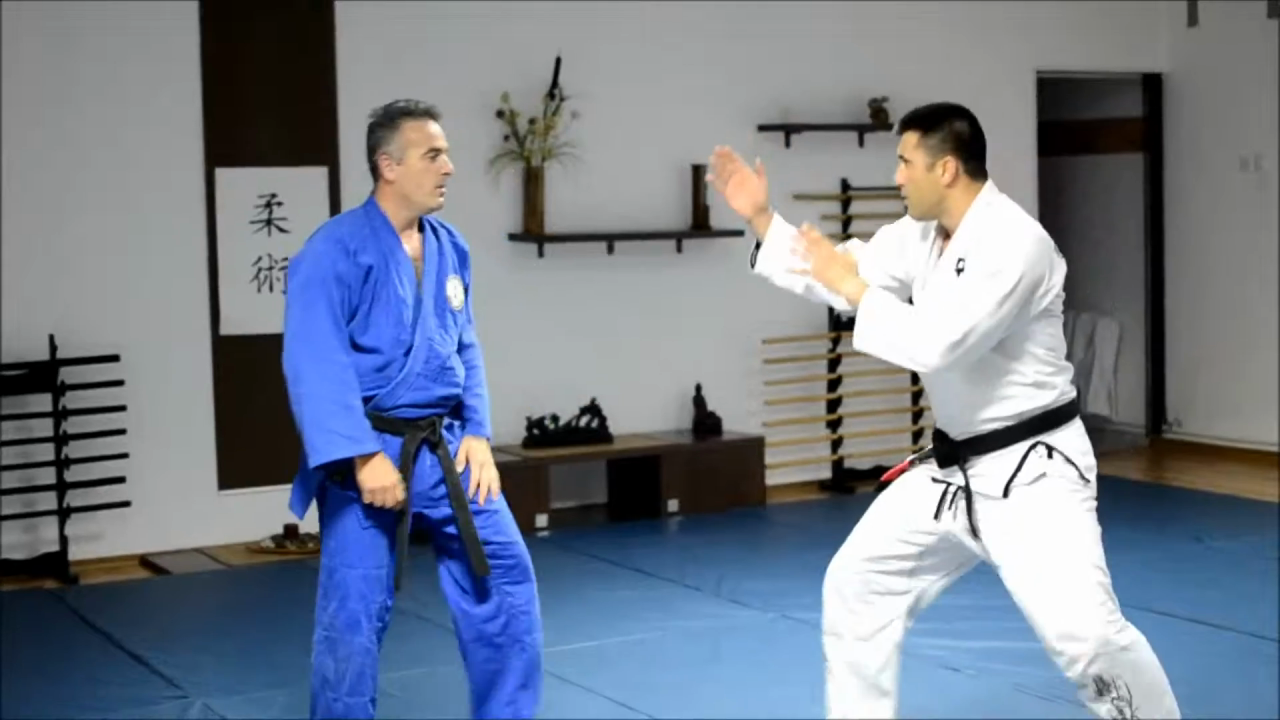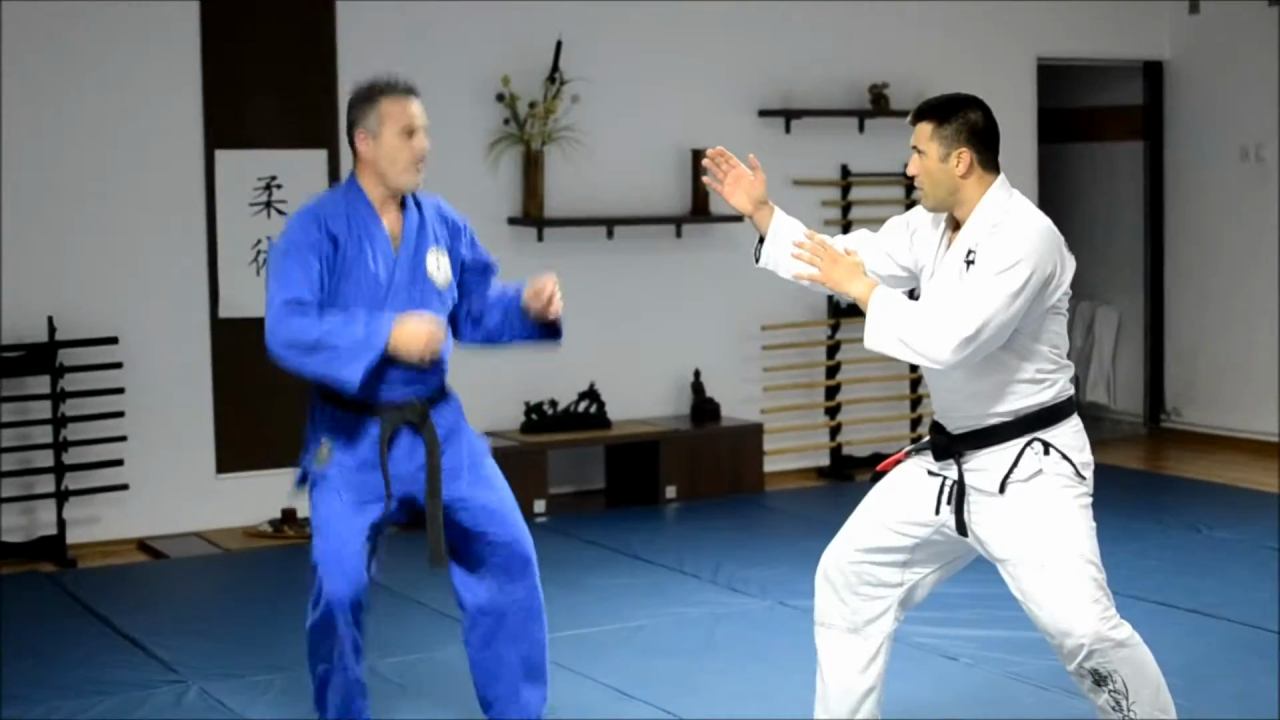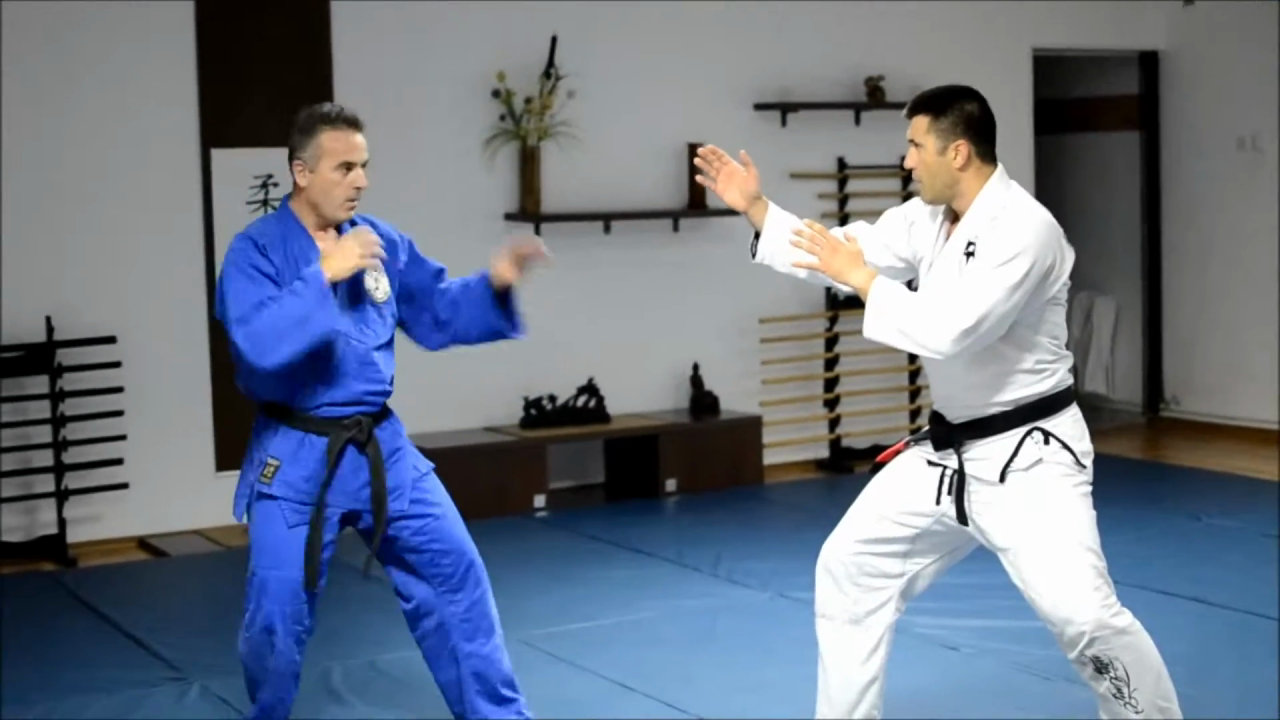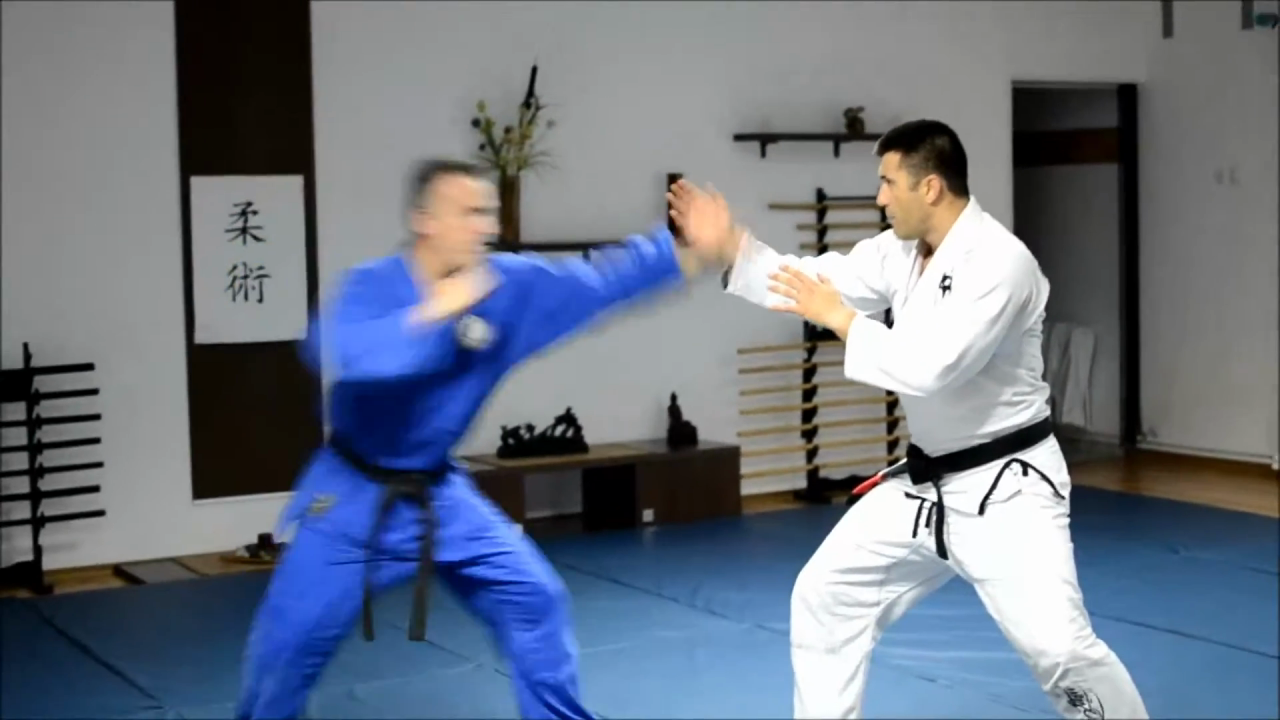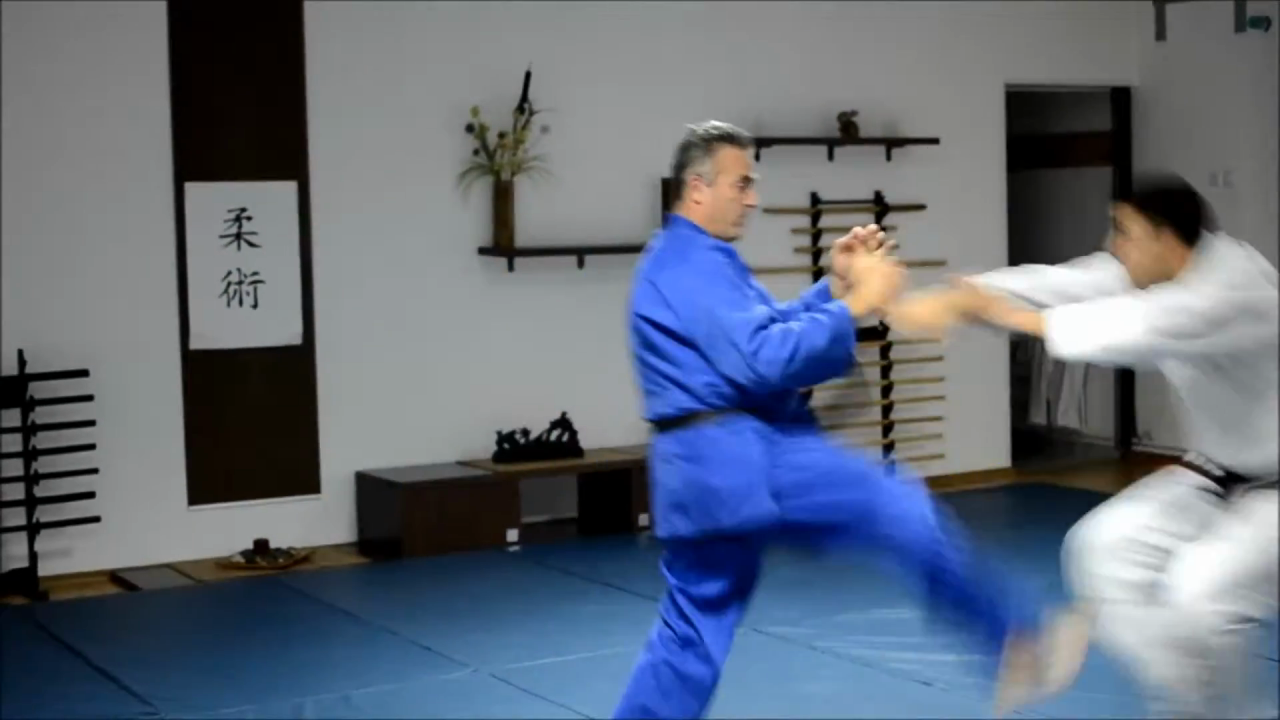
dt=0.7s
person 1, frame 1
left shoulder: (450, 248)
right shoulder: (336, 249)
right elbow: (315, 363)
left wrist: (475, 433)
right wrist: (362, 454)
left hip: (440, 448)
right hip: (369, 454)
left knee: (501, 572)
right knee: (354, 618)
person 1, frame 2
left shoulder: (441, 223)
right shoulder: (316, 227)
left elbow: (476, 306)
right elbow: (287, 330)
left wrist: (528, 306)
right wrist: (384, 333)
left hip: (435, 428)
right hip: (353, 439)
left knee: (506, 555)
right knee: (339, 590)
person 1, frame 3
left shoulder: (379, 240)
right shoulder: (254, 250)
left elbow: (437, 314)
right elbow: (261, 344)
left wrist: (496, 285)
right wrist: (325, 275)
left hip: (379, 445)
right hip: (295, 457)
left knee: (451, 569)
right knee: (279, 611)
person 1, frame 4
left shoulder: (502, 286)
right shoulder: (368, 289)
left elbow: (591, 286)
right elbow: (355, 360)
left wrist: (679, 252)
right wrist: (434, 312)
left hip: (436, 494)
right hip: (352, 493)
left knee: (535, 600)
right knee: (294, 632)
person 1, frame 5
left shoulder: (687, 257)
right shoulder: (686, 262)
left elbow: (773, 329)
right elbow: (767, 356)
left wrist: (834, 288)
right wrist: (852, 306)
left hip: (694, 469)
right hip: (727, 460)
left knee: (692, 633)
right knee: (899, 504)
right ankle: (1020, 645)
person 2, frame 1
left shoulder: (1014, 243)
right shoulder: (920, 235)
left elbow: (936, 344)
right elbow: (839, 273)
left wrist: (855, 289)
right wrist: (761, 219)
left hip: (1033, 468)
right hip: (951, 466)
left knee: (1085, 633)
right knee: (857, 585)
person 2, frame 2
left shoulder: (1025, 236)
right shoulder: (931, 225)
left elbow: (951, 340)
right elbow: (844, 258)
left wrist: (861, 289)
right wrist: (760, 213)
left hip: (1028, 464)
right hip: (948, 459)
left knee: (1082, 625)
right knee: (850, 576)
person 2, frame 3
left shoulder: (1024, 228)
right shoulder: (928, 216)
left elbow: (949, 331)
right elbow: (837, 251)
left wrist: (861, 278)
right wrist: (755, 207)
left hip: (1028, 453)
right hip: (947, 450)
left knee: (1084, 612)
right knee: (850, 568)
person 2, frame 4
left shoulder: (999, 261)
right shoulder: (901, 250)
left elbow: (930, 367)
right elbow: (815, 282)
left wrist: (839, 317)
right wrist: (731, 246)
left hip: (1006, 485)
right hip: (927, 484)
left knee: (1057, 643)
right knee: (826, 596)
person 2, frame 5
right shoulder: (1151, 283)
left elbow: (1138, 331)
right elbow: (1067, 284)
left wrist: (1026, 316)
right wrist: (958, 298)
right hip: (1223, 485)
left knee: (1197, 596)
right knee: (1103, 549)
